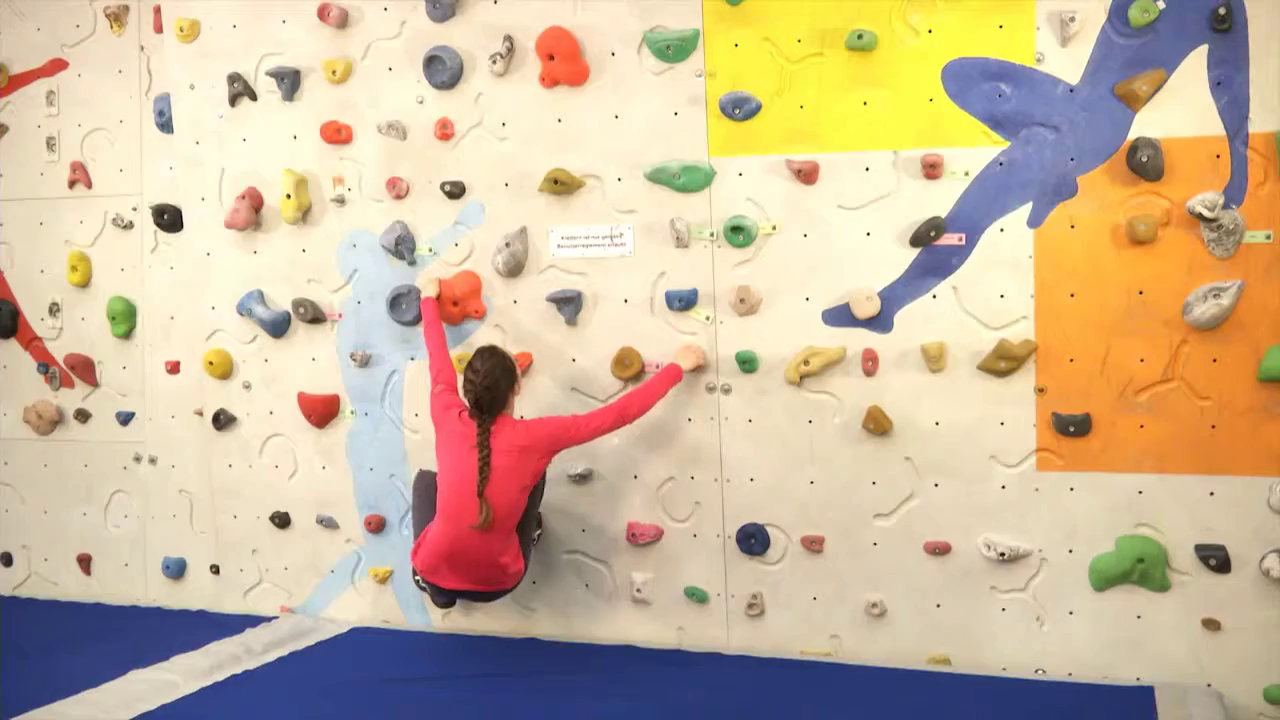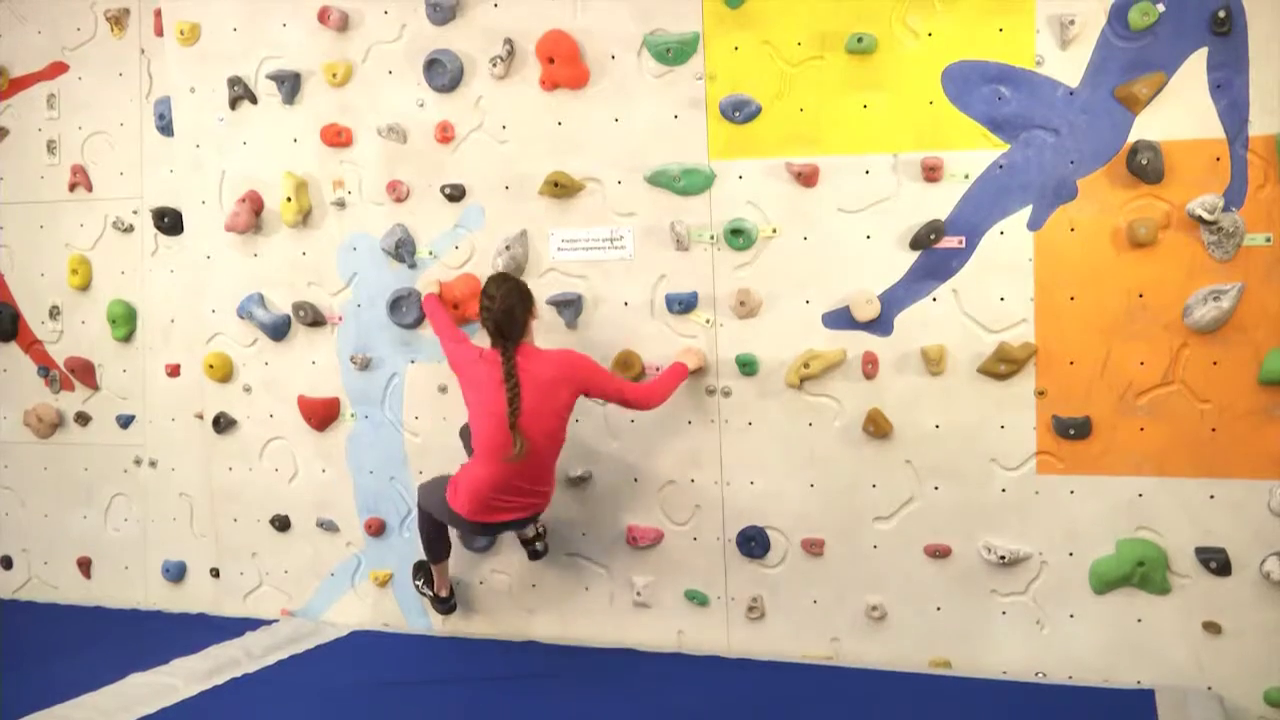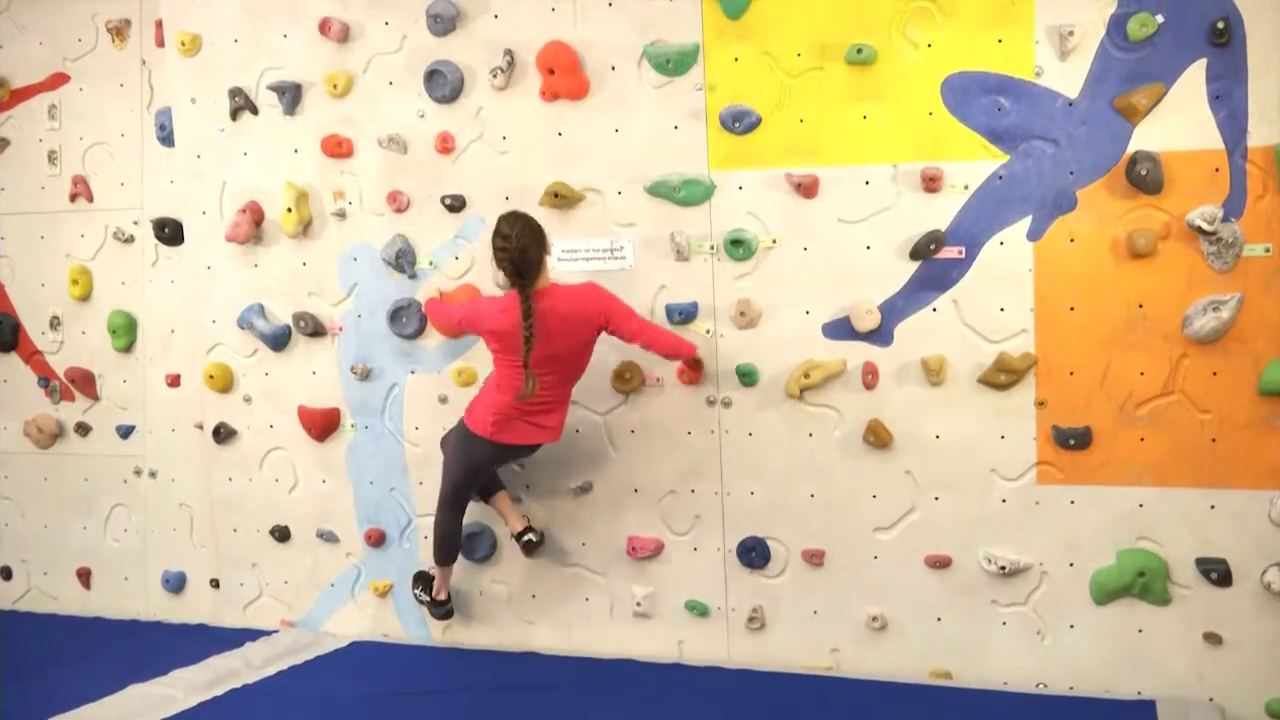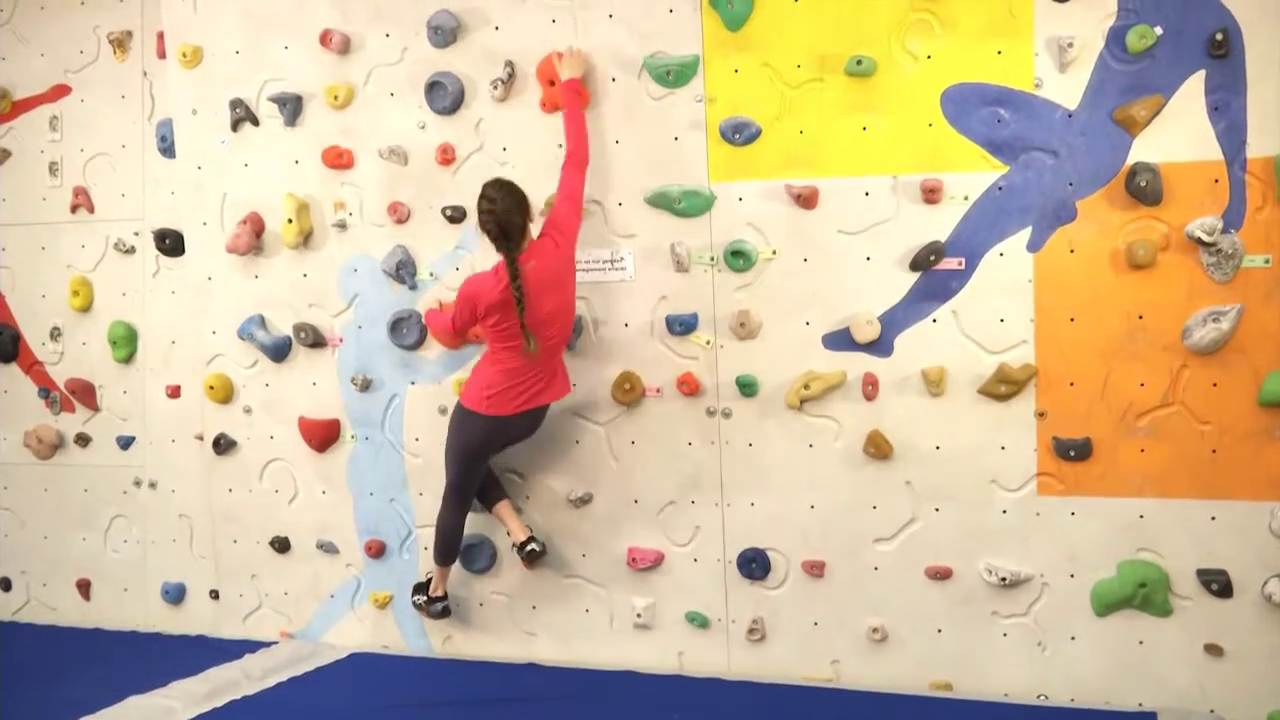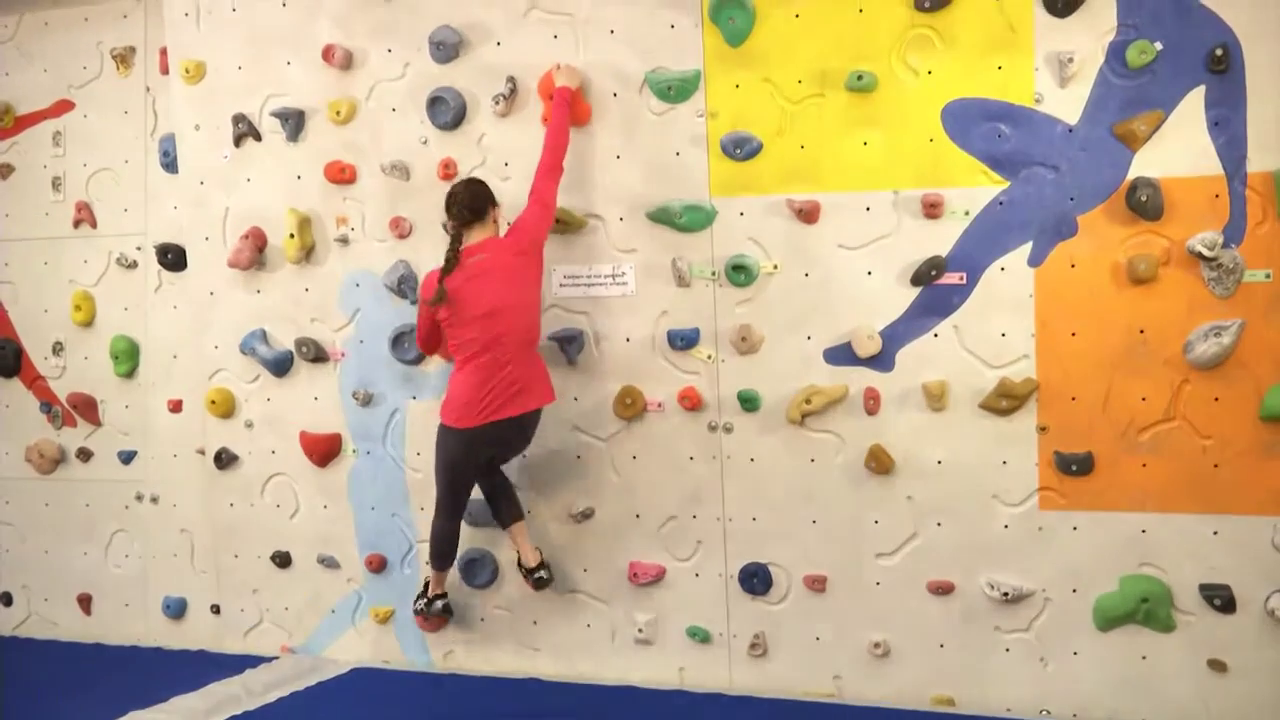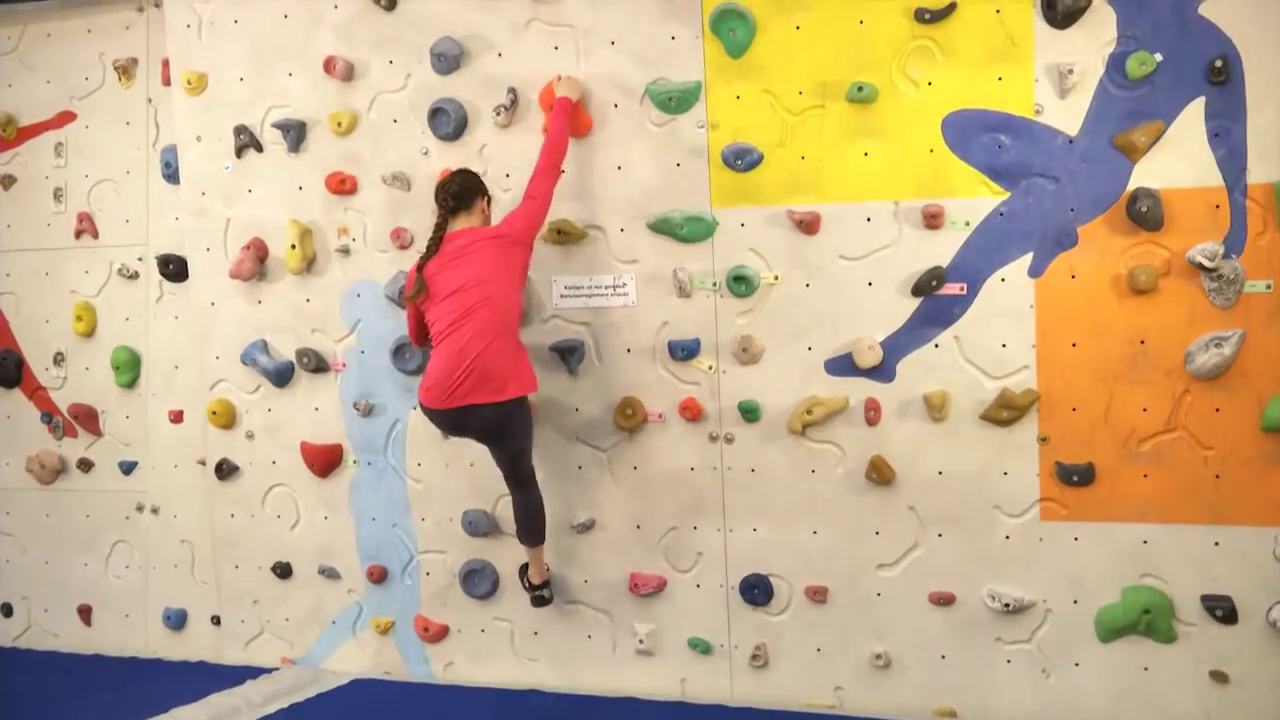
dt=0.5s
person 1, frame 1
left shoulder: (449, 421)
right shoulder: (536, 437)
left elbow: (439, 359)
right elbow: (620, 414)
left wrist: (429, 297)
right wrist: (676, 367)
left hip: (441, 572)
right hip: (499, 582)
left knee: (425, 481)
person 1, frame 2
left shoulder: (471, 364)
right shoulder: (566, 366)
left elbow: (446, 329)
right elbow: (644, 397)
left wrist: (431, 295)
right wrist: (683, 365)
left hip: (475, 511)
right hip: (529, 506)
left knee: (428, 496)
left ankle: (441, 590)
right ankle: (528, 531)
person 1, frame 3
left shoulder: (491, 313)
right shoulder: (587, 301)
left elbow: (449, 320)
right elbow: (663, 343)
left wrist: (432, 306)
right wrist: (688, 350)
left hip: (490, 427)
right hip: (540, 433)
left knee: (451, 501)
right knee: (459, 447)
left ankle: (438, 591)
right ankle: (520, 525)
person 1, frame 4
left shoulder: (481, 288)
right shoulder: (560, 244)
left elbow: (450, 329)
right elbow: (577, 158)
left wrist: (430, 315)
right wrist: (570, 83)
left hip: (487, 409)
right hip: (534, 408)
left knee: (457, 491)
right knee: (472, 462)
left ankle: (436, 590)
right ankle: (521, 535)
person 1, frame 5
left shoulder: (436, 284)
right shoulder: (523, 248)
left elbow: (427, 345)
right elbow: (549, 170)
right wrist: (563, 95)
left hip: (467, 419)
right hip: (523, 412)
left knee: (450, 500)
right knee: (488, 470)
left ankle: (435, 589)
right ankle: (532, 562)
person 1, frame 6
left shoulder: (421, 271)
right shoulder: (509, 239)
right elbow: (546, 173)
right wrist: (563, 102)
left hip: (441, 406)
right hip: (502, 399)
right knee: (520, 476)
right ankle: (538, 577)
